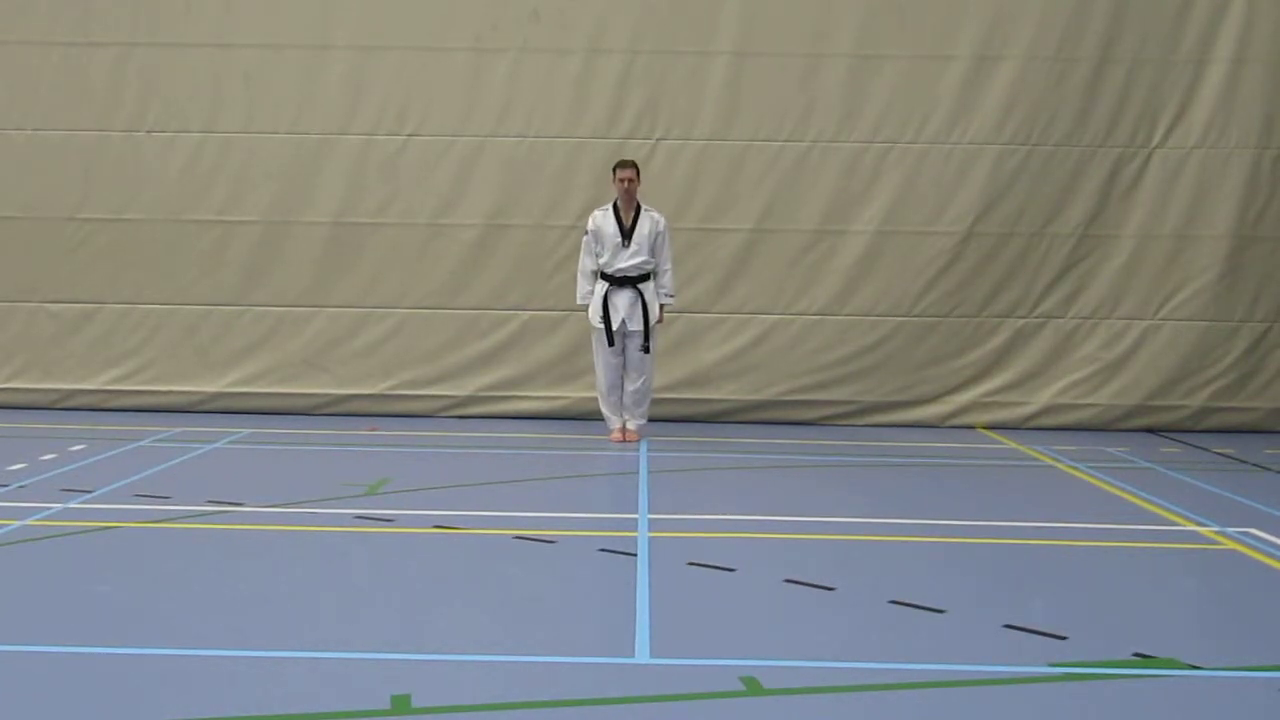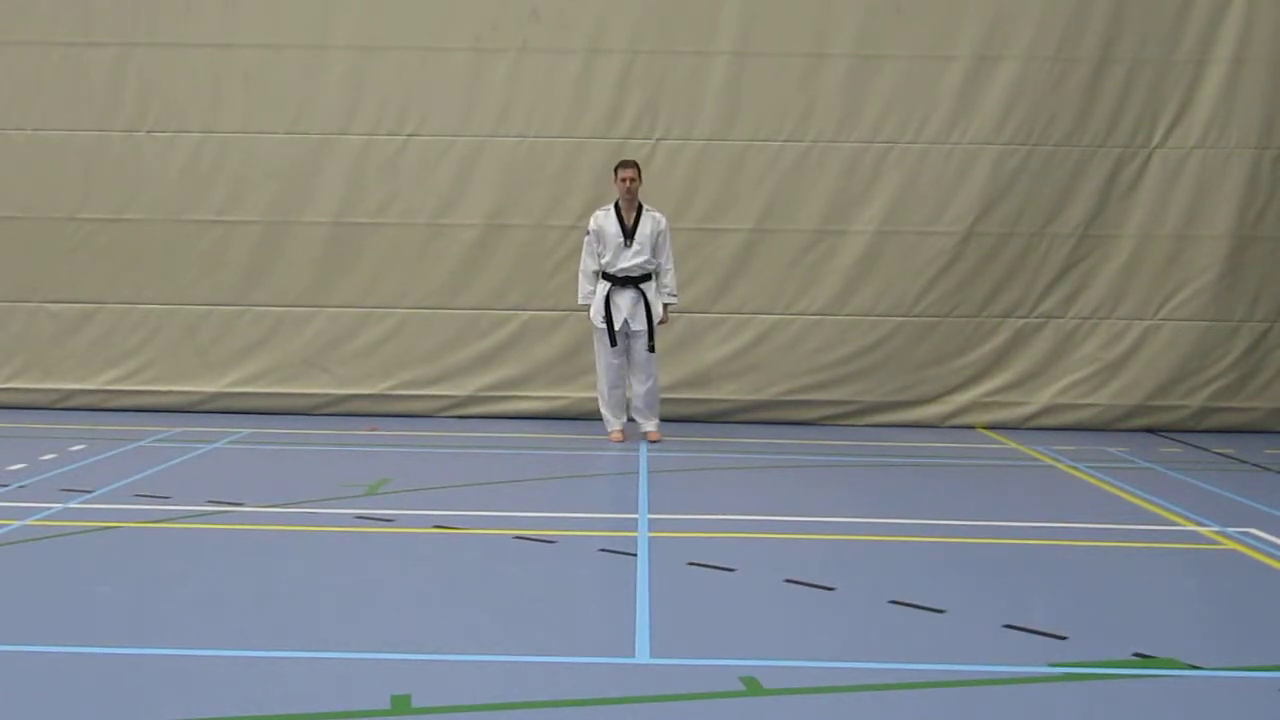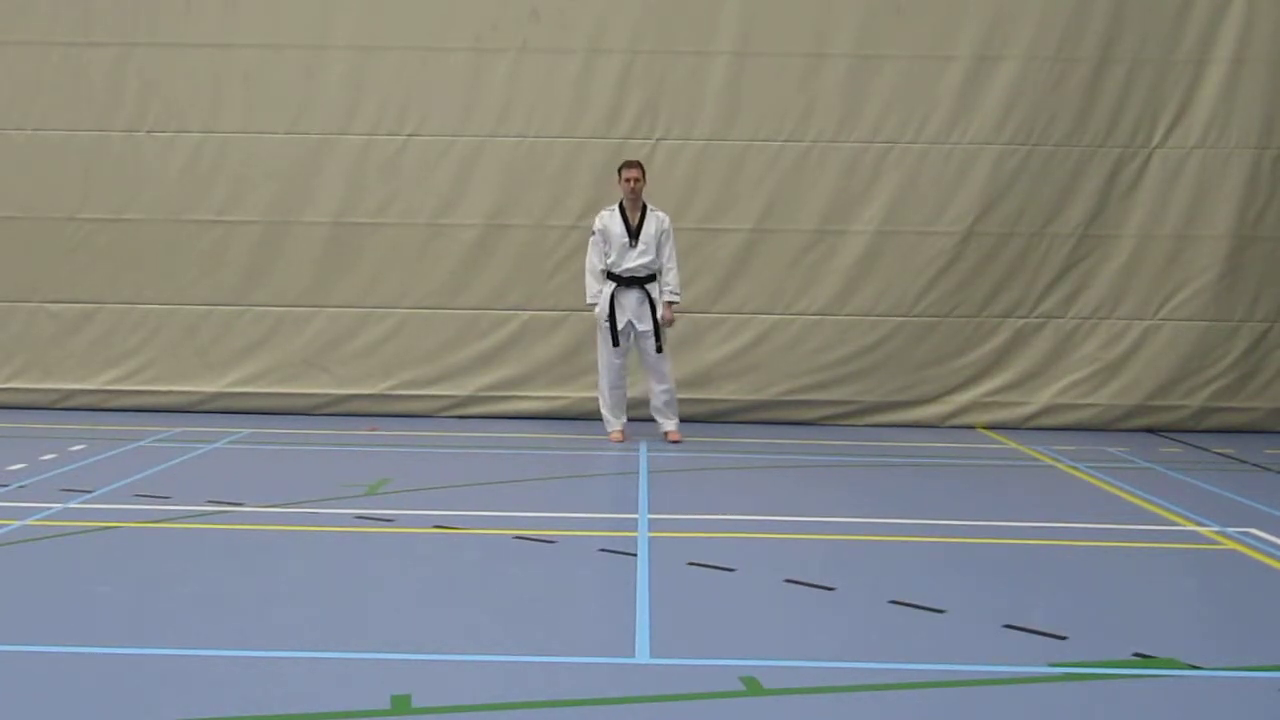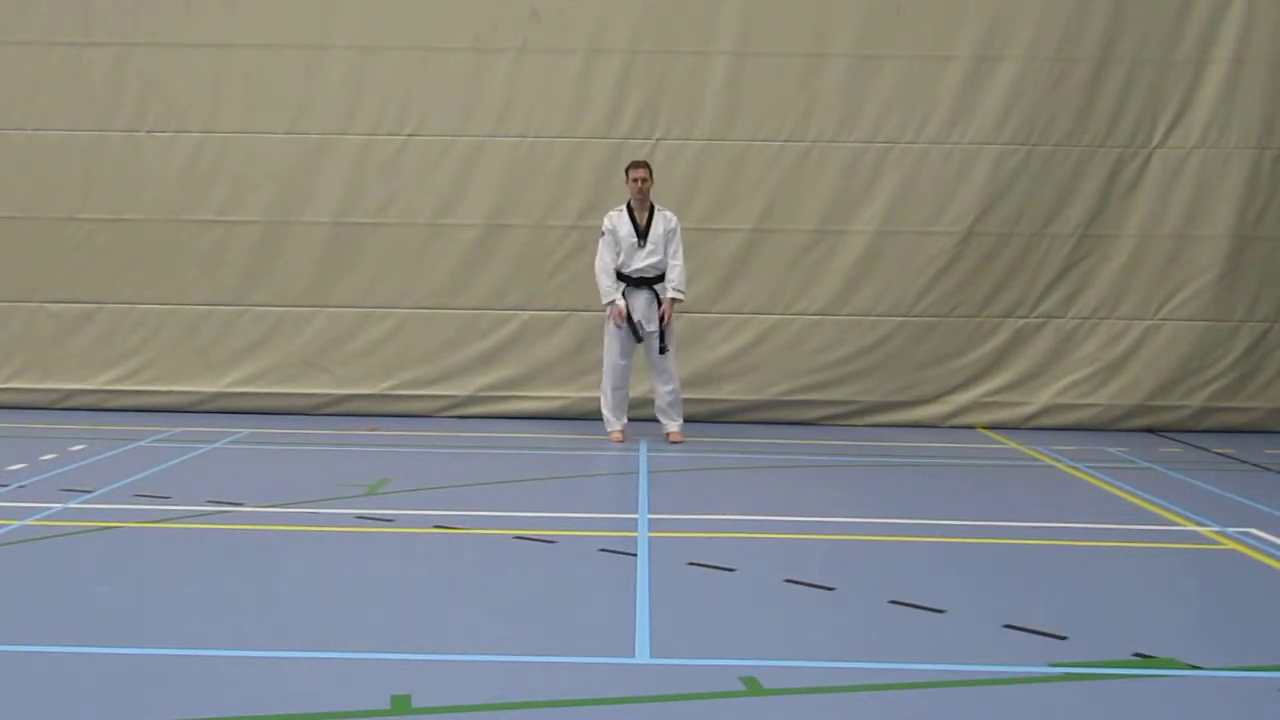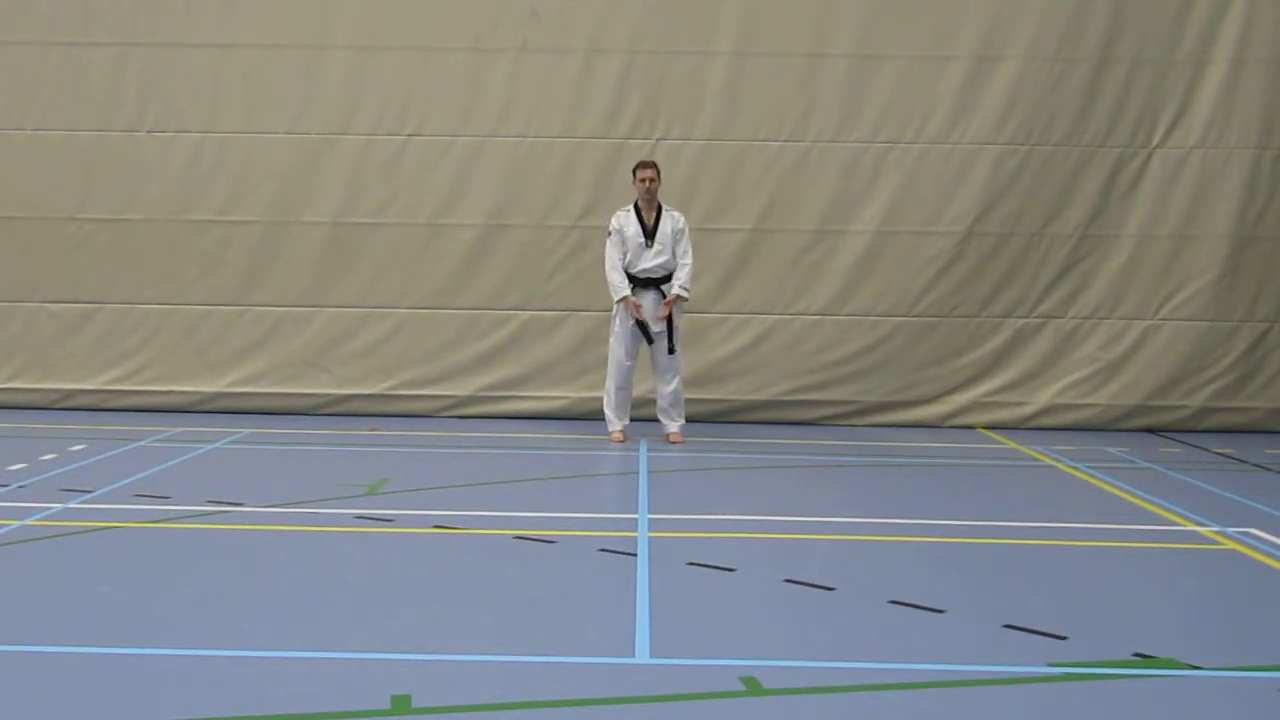
dt=0.2s
person 1, frame 1
left shoulder: (655, 221)
right shoulder: (598, 219)
left elbow: (663, 265)
right elbow: (587, 264)
left wrist: (662, 304)
right wrist: (588, 303)
left hip: (641, 297)
right hip: (608, 297)
left knee: (639, 366)
right knee: (608, 366)
left ankle: (633, 423)
right ankle: (615, 423)
person 1, frame 2
left shoulder: (656, 220)
right shoulder: (599, 219)
left elbow: (665, 265)
right elbow: (589, 264)
left wrist: (665, 304)
right wrist: (589, 303)
left hip: (643, 297)
right hip: (610, 297)
left knee: (645, 366)
right knee: (610, 366)
left ankle: (649, 423)
right ankle: (615, 424)
person 1, frame 3
left shoulder: (660, 220)
right shoulder: (604, 219)
left elbow: (668, 264)
right elbow: (594, 264)
left wrist: (669, 304)
right wrist: (597, 304)
left hip: (647, 297)
right hip: (615, 297)
left knee: (658, 363)
right knee: (611, 365)
left ankle: (669, 423)
right ankle: (615, 424)
person 1, frame 4
left shoulder: (668, 220)
right shoulder: (613, 220)
left elbow: (675, 262)
right elbow: (604, 264)
left wrist: (670, 300)
right wrist: (613, 302)
left hip: (656, 297)
right hip: (624, 296)
left knee: (665, 365)
right knee: (616, 365)
left ankle: (672, 424)
right ankle: (615, 424)
person 1, frame 5
left shoulder: (676, 220)
right shoulder: (620, 219)
left elbow: (684, 262)
right elbow: (613, 263)
left wrist: (675, 295)
right wrist: (626, 297)
left hip: (663, 297)
right hip: (631, 297)
left knee: (669, 365)
right knee: (620, 364)
left ankle: (673, 425)
right ankle: (617, 423)
